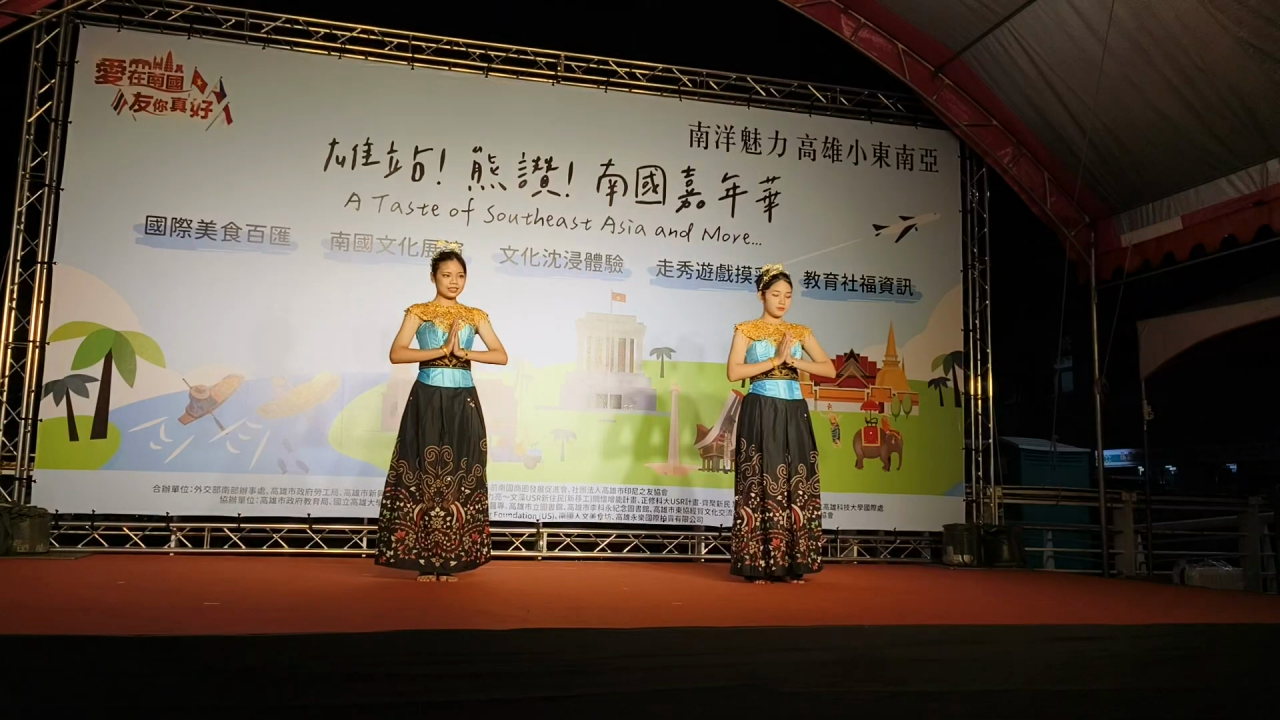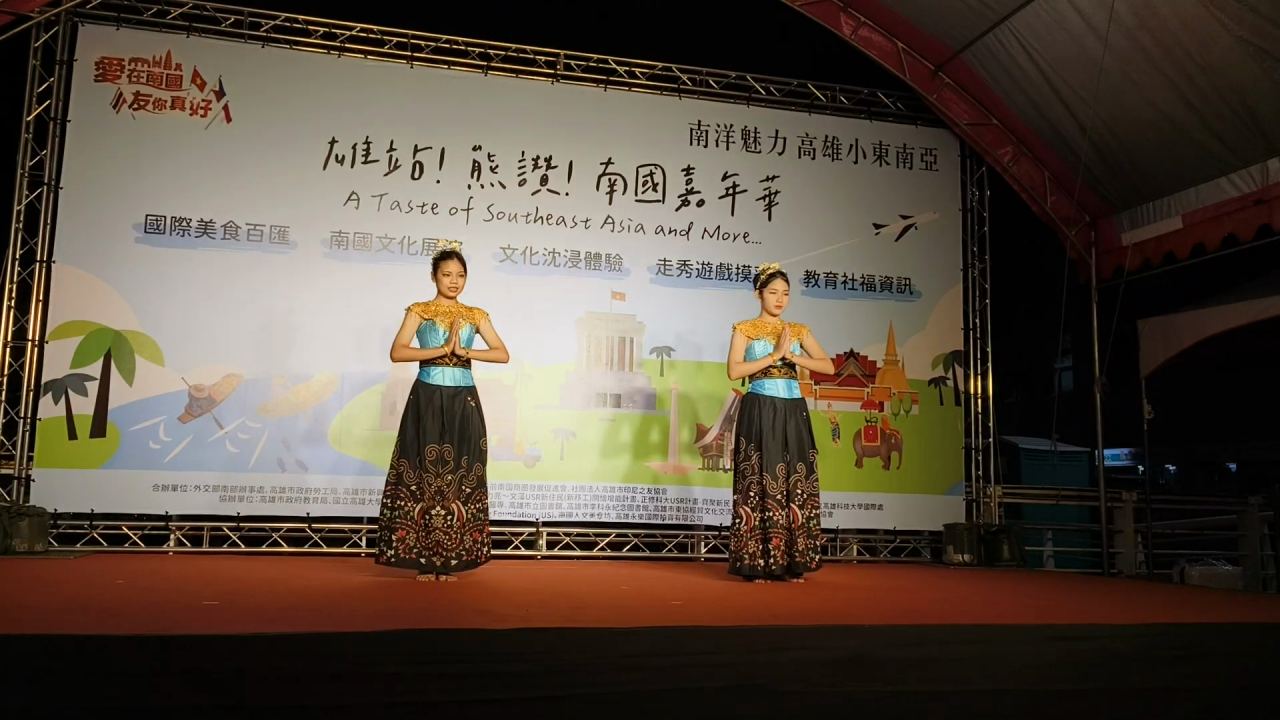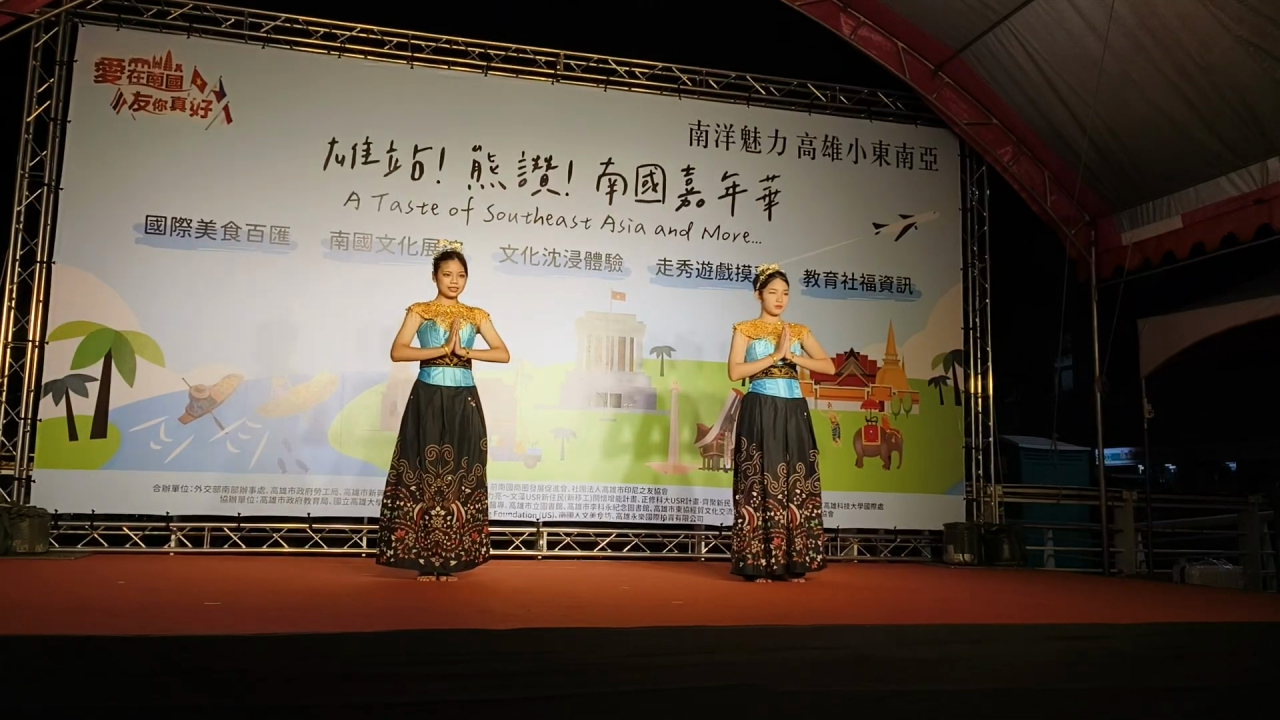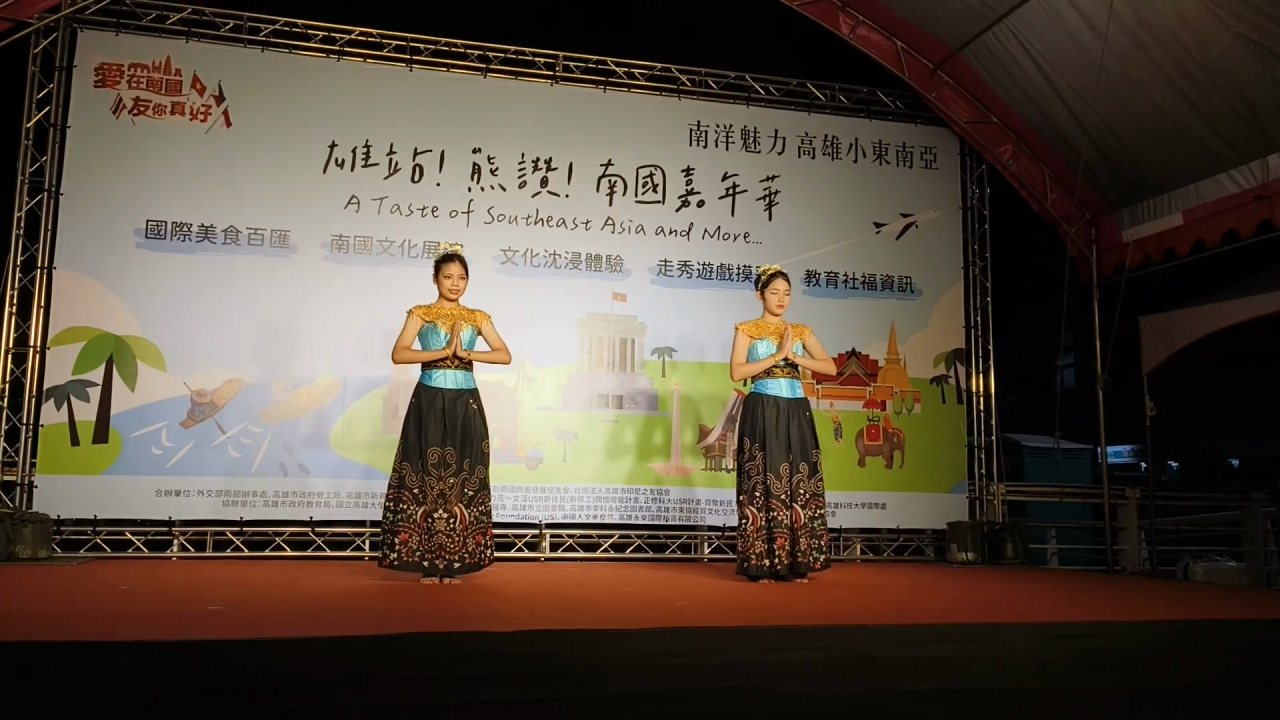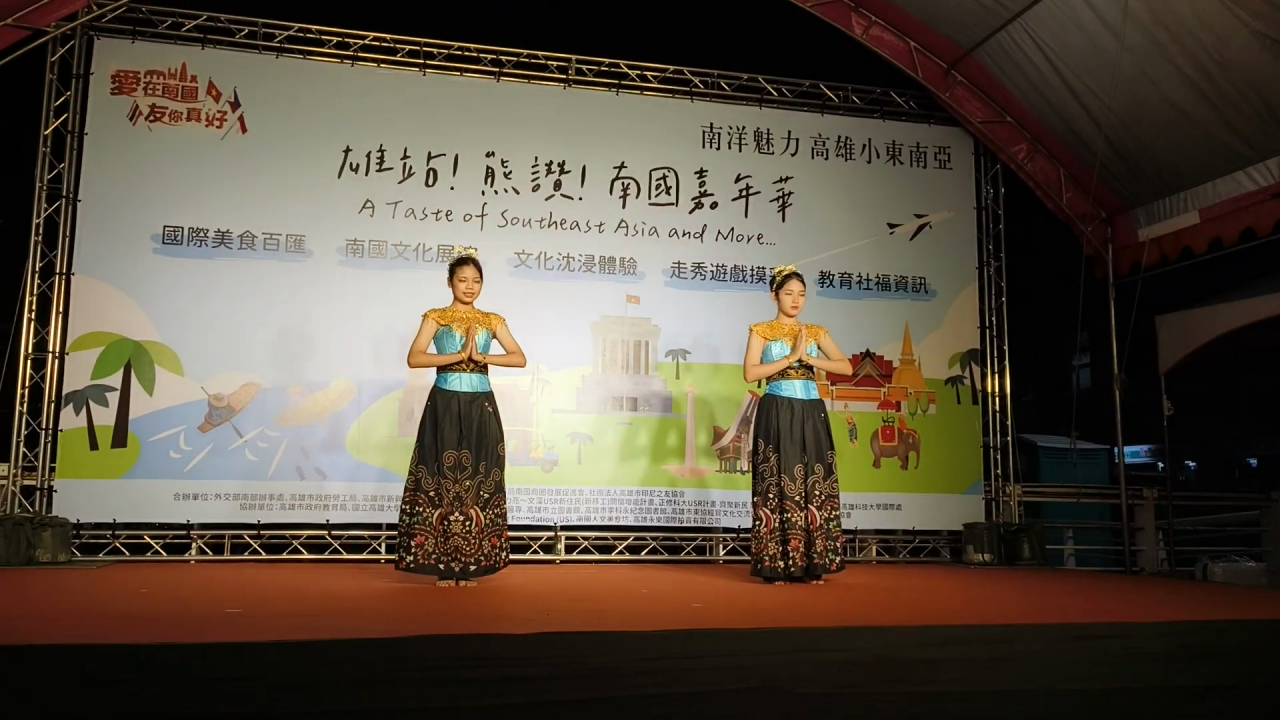
dt=0.4s
person 1, frame 1
left shoulder: (475, 316)
right shoulder: (418, 312)
left elbow: (501, 356)
right elbow: (396, 354)
left wrist: (464, 352)
right wrist: (442, 350)
left hip: (463, 402)
right hip: (427, 400)
left knee: (458, 478)
right knee: (424, 475)
left ankle: (449, 562)
right ankle: (425, 561)
person 1, frame 2
left shoulder: (475, 315)
right shoulder: (418, 311)
left elbow: (503, 354)
right elbow: (397, 352)
left wrist: (464, 351)
right wrist: (442, 348)
left hip: (463, 401)
right hip: (427, 398)
left knee: (458, 477)
right knee: (424, 475)
left ankle: (449, 561)
right ankle: (425, 561)
person 1, frame 3
left shoulder: (476, 316)
right shoulder: (419, 311)
left elbow: (503, 354)
right elbow: (397, 352)
left wrist: (464, 351)
right wrist: (442, 348)
left hip: (463, 401)
right hip: (428, 399)
left knee: (458, 477)
right knee: (424, 474)
left ankle: (449, 561)
right ankle: (425, 561)
person 1, frame 4
left shoulder: (477, 317)
right shoulder: (420, 314)
left elbow: (505, 355)
right elbow: (398, 354)
left wrist: (466, 353)
right wrist: (444, 351)
left hip: (465, 403)
right hip: (429, 401)
left knee: (462, 479)
right knee: (427, 477)
left ankle: (453, 563)
right ankle: (429, 563)
person 1, frame 5
left shoulder: (492, 321)
right shoulder: (435, 317)
left elbow: (520, 358)
right elbow: (414, 358)
left wrist: (481, 356)
right wrist: (459, 354)
left hip: (480, 406)
right hip: (445, 405)
left knee: (477, 481)
right knee: (442, 479)
left ankle: (469, 566)
right ankle: (444, 565)
person 2, frame 1
left shoulder: (800, 332)
right shoulder: (746, 330)
left elbow: (830, 369)
right elbow: (733, 372)
left wrist: (793, 360)
right wrist: (775, 359)
left hip: (794, 413)
right hip: (761, 412)
left knee: (796, 484)
right knee: (762, 483)
left ankle: (792, 565)
right ankle: (758, 565)
person 2, frame 2
left shoulder: (799, 331)
right shoulder: (745, 329)
left elbow: (828, 366)
right elbow: (734, 371)
left wrist: (792, 356)
right wrist: (774, 355)
left hip: (793, 412)
right hip: (759, 411)
left knee: (796, 484)
right knee: (760, 483)
left ankle: (791, 564)
right ankle: (757, 564)
person 2, frame 3
left shoulder: (799, 331)
right shoulder: (745, 330)
left elbow: (829, 367)
right elbow: (735, 372)
left wrist: (792, 356)
right wrist: (775, 355)
left hip: (794, 412)
right hip: (760, 411)
left knee: (796, 483)
right knee: (761, 482)
left ankle: (793, 563)
right ankle: (759, 564)
person 2, frame 4
left shoulder: (801, 331)
right shoulder: (747, 330)
left elbow: (830, 367)
right elbow: (737, 372)
left wrist: (794, 357)
right wrist: (777, 355)
left hip: (796, 412)
right hip: (762, 411)
left knee: (799, 483)
right knee: (764, 482)
left ankle: (796, 563)
right ankle: (762, 563)
person 2, frame 5
left shoulder: (816, 332)
right shoulder: (761, 331)
left elbow: (846, 367)
right elbow: (750, 373)
left wrist: (808, 358)
right wrist: (790, 357)
left hip: (811, 413)
right hip: (777, 413)
left knee: (814, 484)
right knee: (779, 484)
left ankle: (812, 565)
right ankle: (777, 565)
